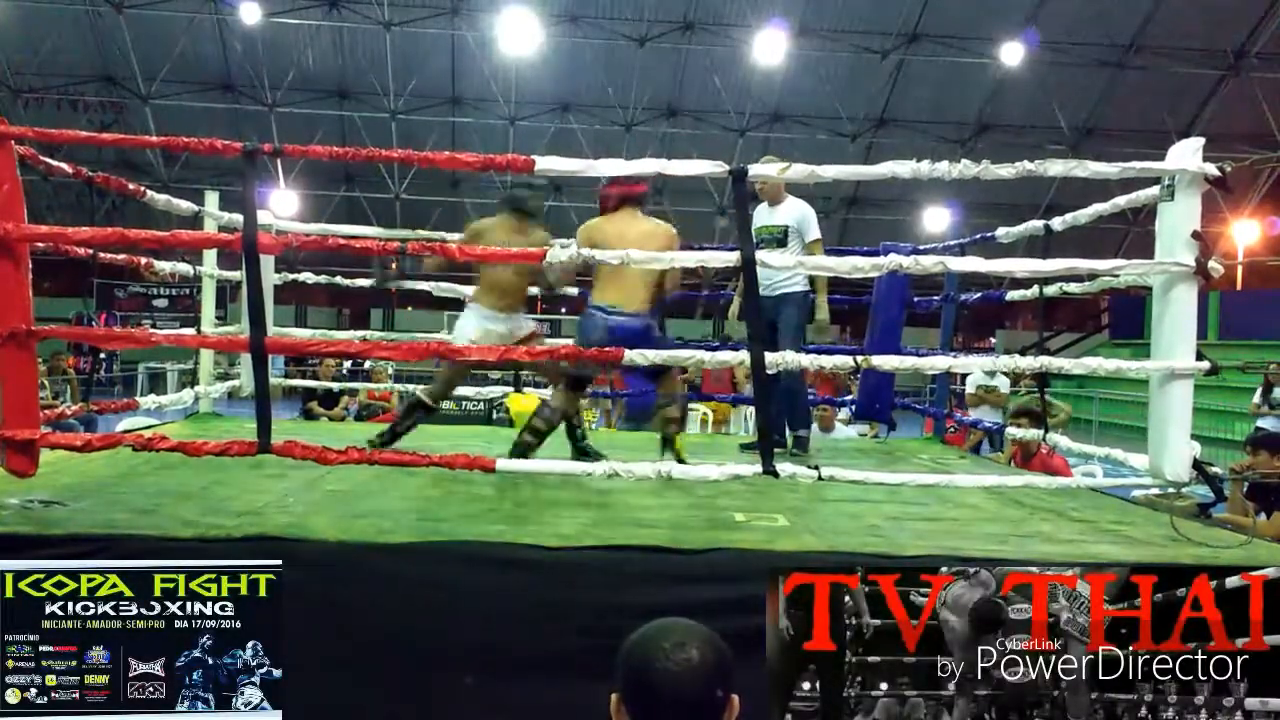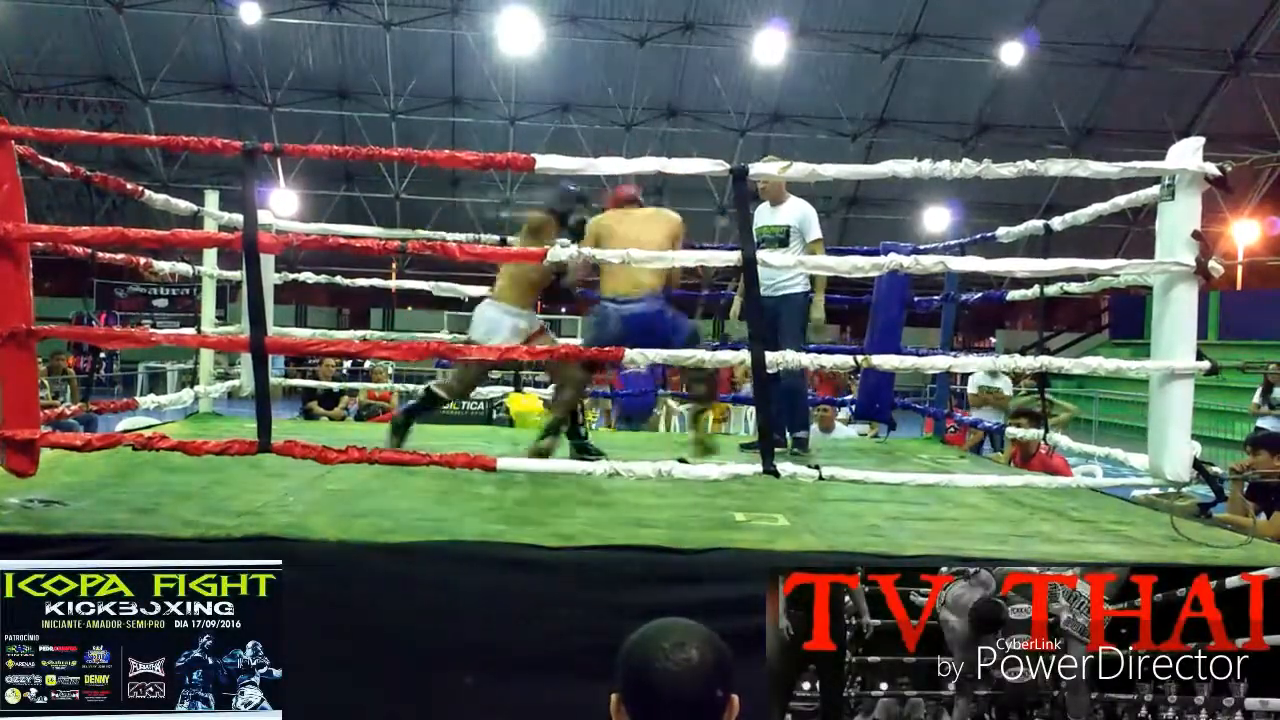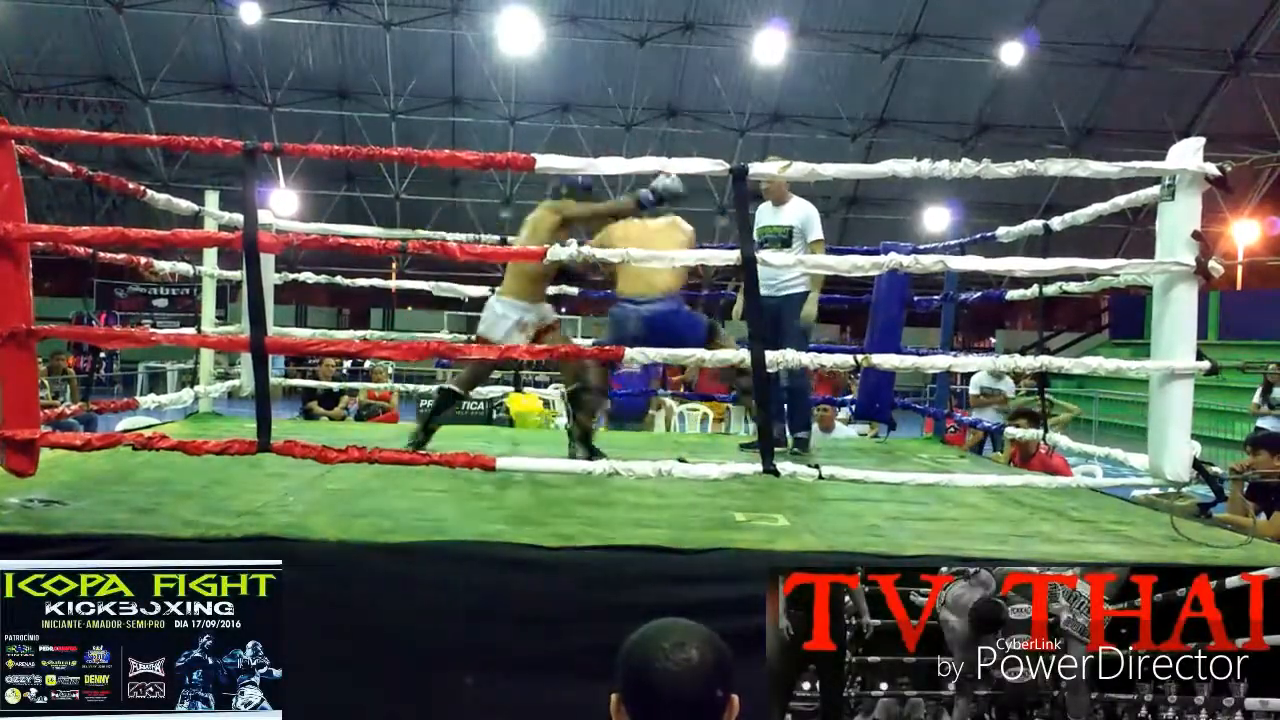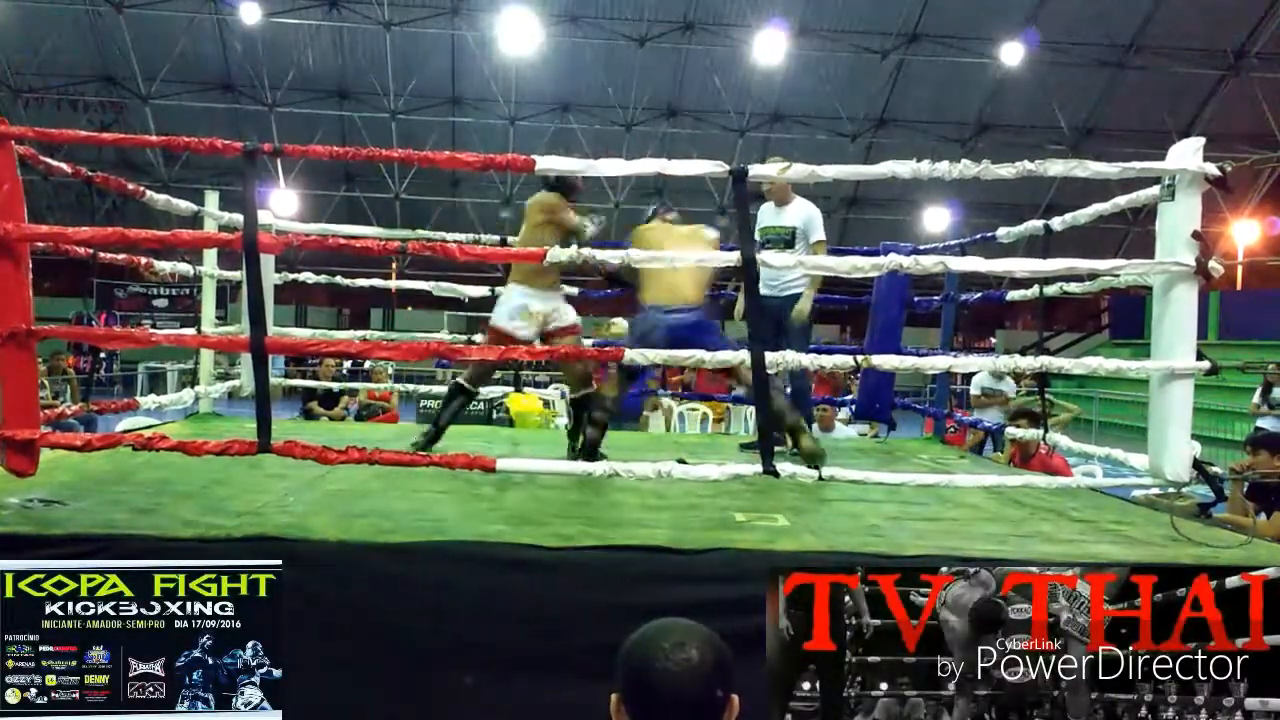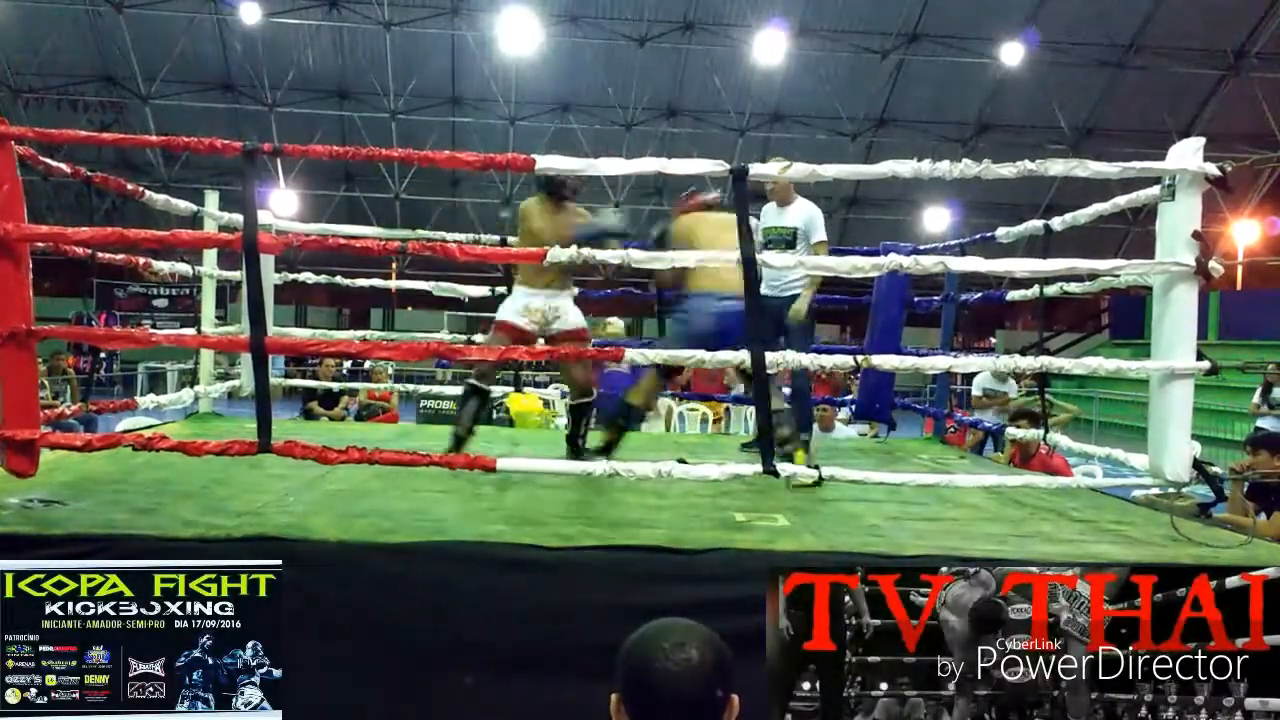
dt=0.1s
person 1, frame 1
left shoulder: (800, 210)
right shoulder: (758, 213)
left elbow: (818, 257)
left wrist: (822, 302)
right wrist: (738, 297)
left hip: (792, 296)
right hip: (762, 298)
left knee: (789, 366)
left ankle: (801, 432)
right ankle: (774, 434)
person 1, frame 2
left shoulder: (802, 209)
right shoulder: (760, 212)
left elbow: (818, 257)
left wrist: (819, 300)
right wrist: (738, 297)
left hip: (794, 296)
right hip: (763, 298)
left knee: (792, 368)
left ankle: (800, 433)
right ankle: (775, 433)
person 1, frame 3
left shoulder: (805, 210)
right shoulder: (761, 211)
left elbow: (819, 257)
left wrist: (813, 299)
right wrist: (741, 296)
left hip: (795, 296)
right hip: (764, 298)
left knee: (795, 367)
left ankle: (801, 433)
right ankle: (774, 433)
person 1, frame 4
left shoulder: (808, 211)
right shoulder: (763, 212)
left elbow: (820, 258)
left wrist: (808, 297)
right wrist: (743, 296)
left hip: (796, 298)
right hip: (765, 298)
left knee: (798, 369)
person 1, frame 5
left shoulder: (809, 211)
right shoulder: (766, 212)
left elbow: (821, 259)
left wrist: (806, 297)
left hip: (796, 298)
right hip: (767, 298)
left knee: (799, 369)
left ankle: (802, 435)
person 2, frame 1
left shoulder: (539, 238)
right shoulder: (487, 227)
left elbow: (550, 280)
left hip: (517, 321)
right hip: (481, 318)
left knee: (561, 374)
right knee: (443, 387)
left ankle: (578, 442)
right ankle: (392, 432)
person 2, frame 2
left shoulder: (558, 237)
right shoulder: (543, 222)
left hip: (525, 317)
right hip: (503, 314)
left knee: (567, 372)
right knee: (462, 383)
left ankle: (579, 442)
right ankle: (405, 419)
person 2, frame 3
left shoulder: (560, 220)
right shoulder: (556, 209)
right elbow: (607, 209)
right wrist: (652, 195)
left hip: (534, 309)
right hip: (510, 308)
left knee: (576, 369)
right knee: (474, 376)
right ankle: (427, 425)
person 2, frame 4
left shoulder: (561, 209)
right shoulder: (546, 201)
right elbow: (585, 230)
left hip: (552, 301)
right hip: (519, 300)
left knee: (581, 374)
right knee: (480, 371)
left ankle: (578, 445)
right ankle: (432, 432)
person 2, frame 5
left shoulder: (577, 215)
right shoulder: (529, 208)
right elbow: (547, 243)
left hip: (562, 303)
right hip: (525, 300)
left knee: (582, 381)
right knee: (484, 368)
left ankle: (576, 446)
right ankle: (460, 437)
person 3, frame 1
left shoulder: (592, 228)
right shoulder: (666, 233)
right elbow: (669, 287)
left hip: (596, 323)
right hip: (636, 326)
left knee: (570, 391)
right knee: (670, 382)
left ankle: (520, 454)
right ankle: (671, 452)
person 3, frame 2
left shoulder: (599, 223)
right shoulder: (672, 220)
left elbow: (576, 274)
right elbow: (676, 279)
left hip: (610, 314)
right hip: (650, 313)
left knee: (580, 374)
left ankle: (548, 439)
right ankle: (702, 434)
person 3, frame 3
left shoulder: (614, 232)
right shoulder: (681, 228)
left hip: (626, 313)
right hip: (668, 310)
right knee: (718, 339)
left ankle: (582, 440)
person 3, frame 4
left shoulder: (644, 233)
right shoulder: (707, 235)
left hip: (651, 321)
right hip: (689, 321)
left knee: (621, 375)
right knee: (747, 375)
left ankle: (588, 449)
right ankle: (802, 438)
person 3, frame 5
left shoulder: (685, 224)
left elbow: (669, 277)
left hip: (703, 310)
right hip: (741, 313)
left knee: (656, 376)
right knee: (766, 388)
left ankle: (606, 447)
right ankle: (796, 460)
